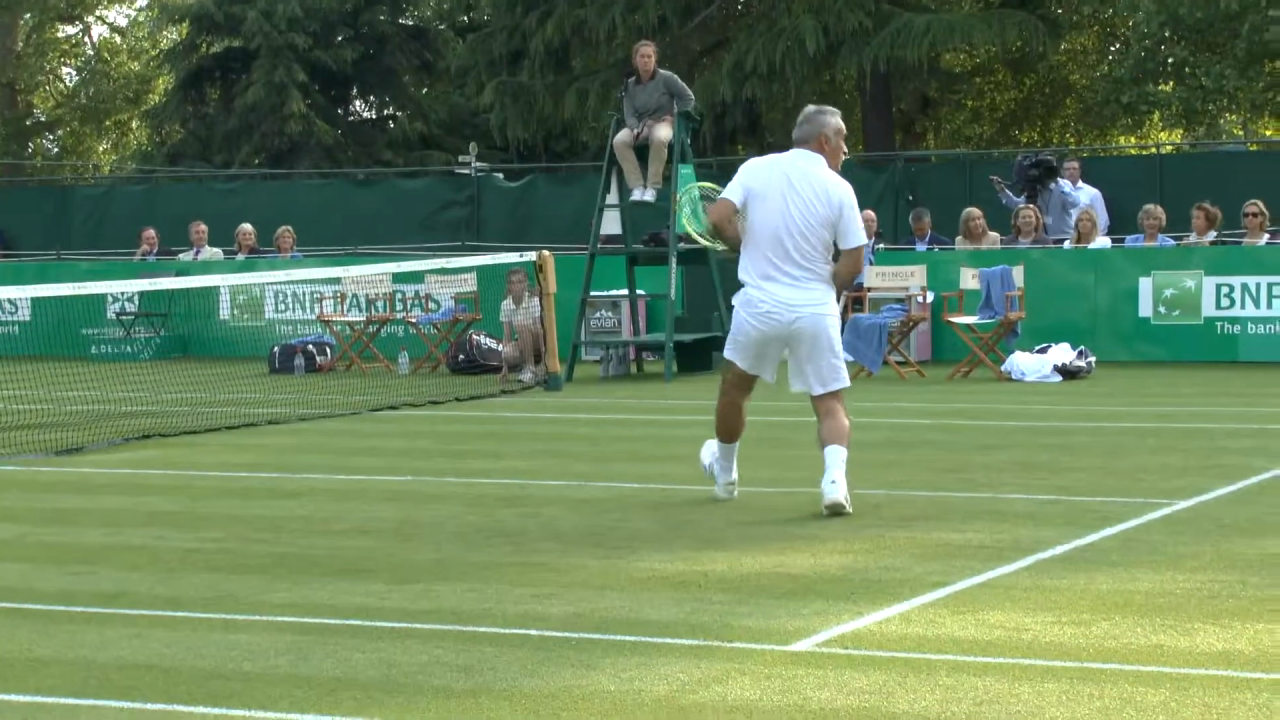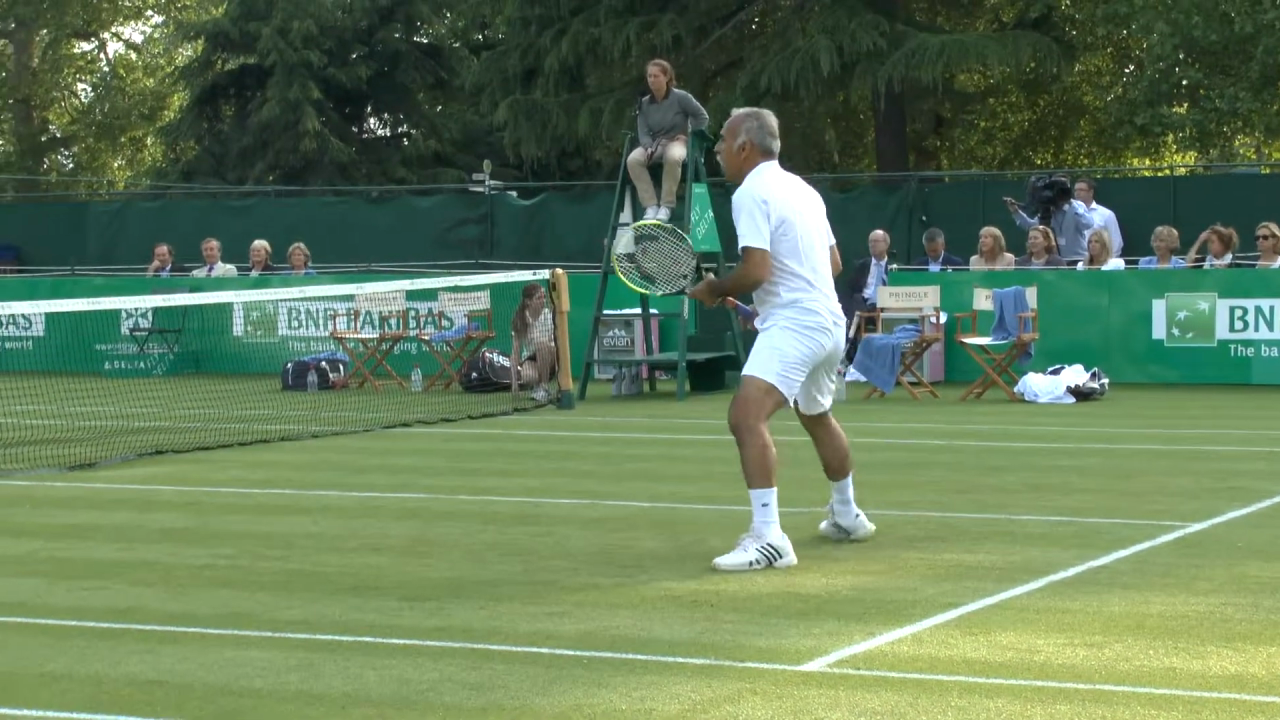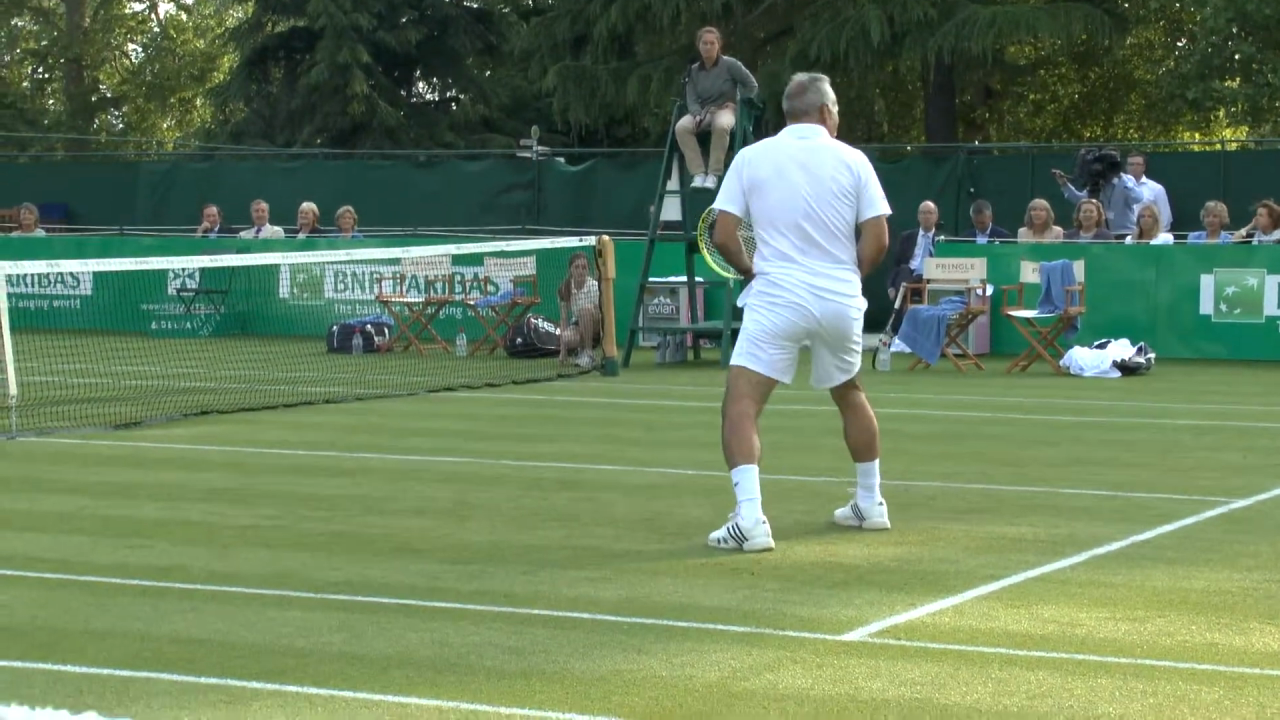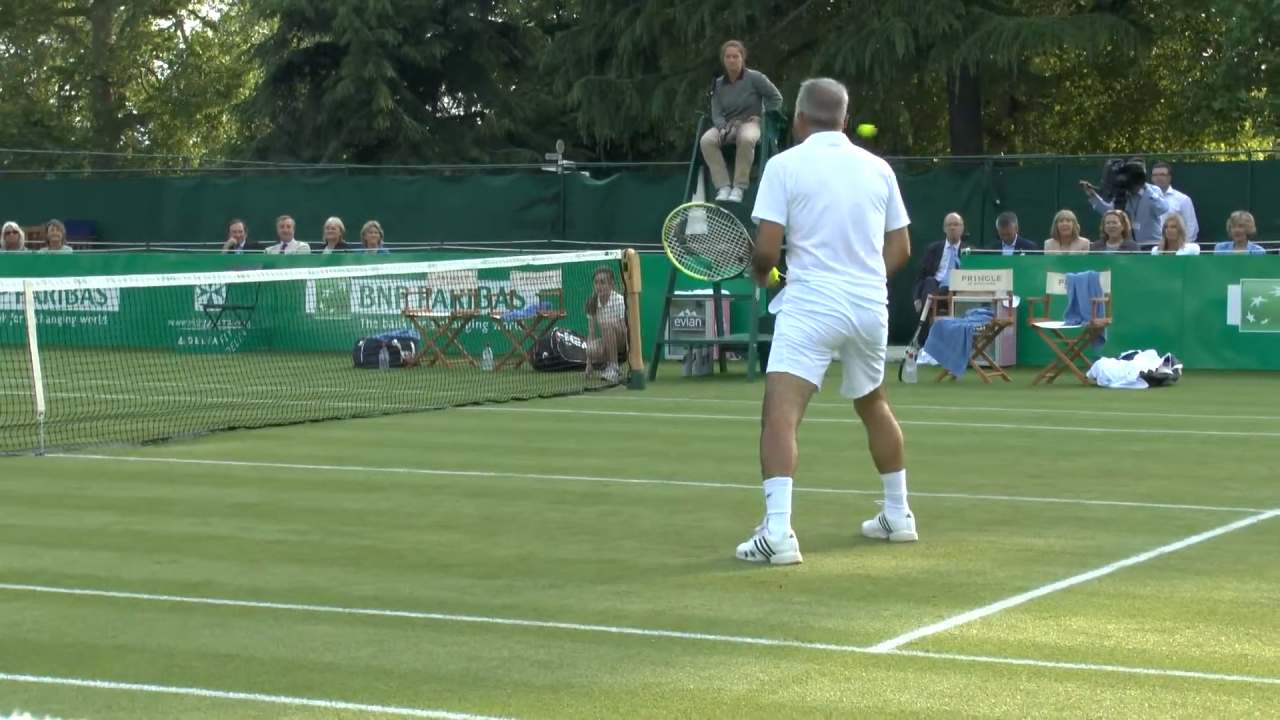
dt=1s
person 1, frame 1
left shoulder: (756, 167)
right shoulder: (839, 189)
left elbow: (718, 218)
right elbow: (853, 266)
left wrist: (746, 244)
left hip: (758, 305)
right hip: (814, 310)
left knee: (733, 389)
right knee: (831, 407)
left ankle: (724, 471)
right ankle: (835, 479)
person 1, frame 2
left shoulder: (751, 193)
right shoulder: (802, 188)
left elbow: (755, 272)
right elbow: (834, 263)
left wrist: (713, 289)
left hip: (793, 326)
right hip: (826, 324)
left knee: (746, 417)
right knee: (817, 418)
left ankle: (769, 538)
right ankle: (847, 515)
person 1, frame 3
left shoulder: (751, 157)
right shoulder: (853, 159)
left elbow: (723, 236)
right elbow: (878, 241)
left wrist: (750, 270)
left hip: (777, 299)
right hip: (841, 301)
left knee: (740, 405)
right knee: (850, 395)
left ankle: (749, 518)
right ankle: (870, 503)
person 1, frame 4
left shoulder: (785, 165)
right shoulder: (877, 168)
left elbow: (766, 247)
right elbow: (900, 250)
left wrist: (759, 272)
left hip: (811, 307)
right hip: (869, 307)
left knee: (780, 415)
right knee: (875, 407)
left ankle: (778, 531)
right ankle: (897, 515)
